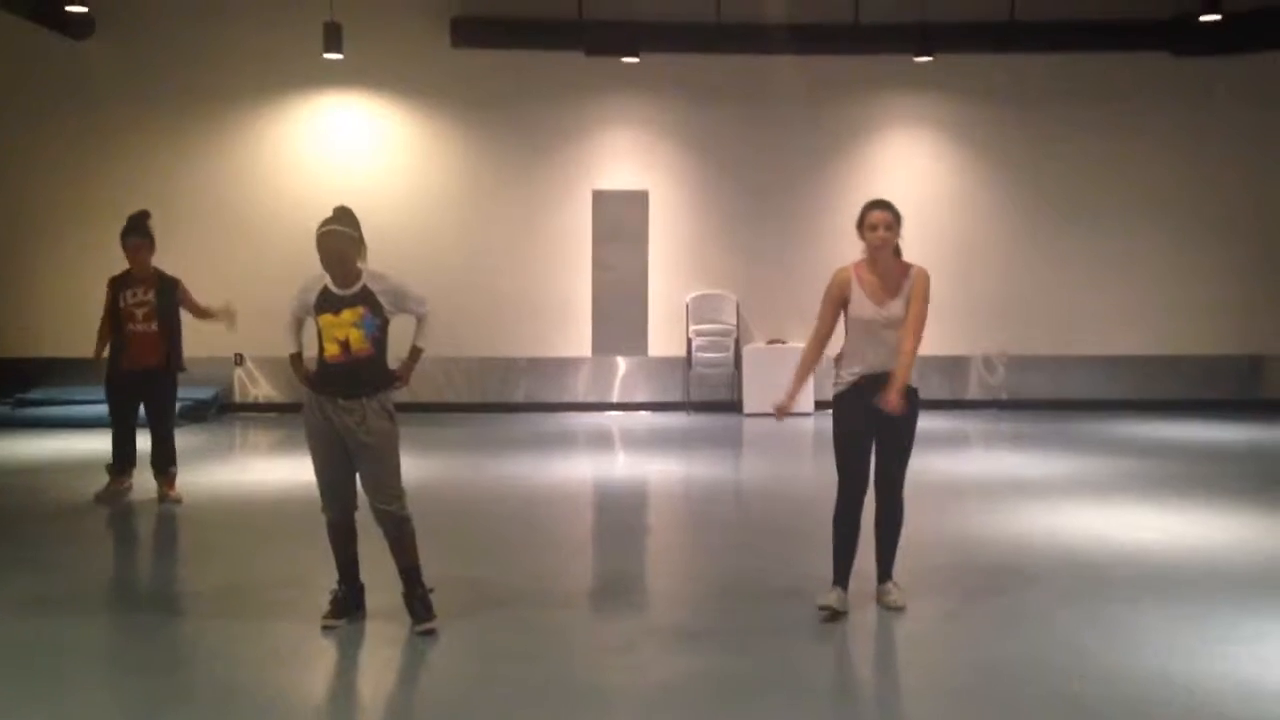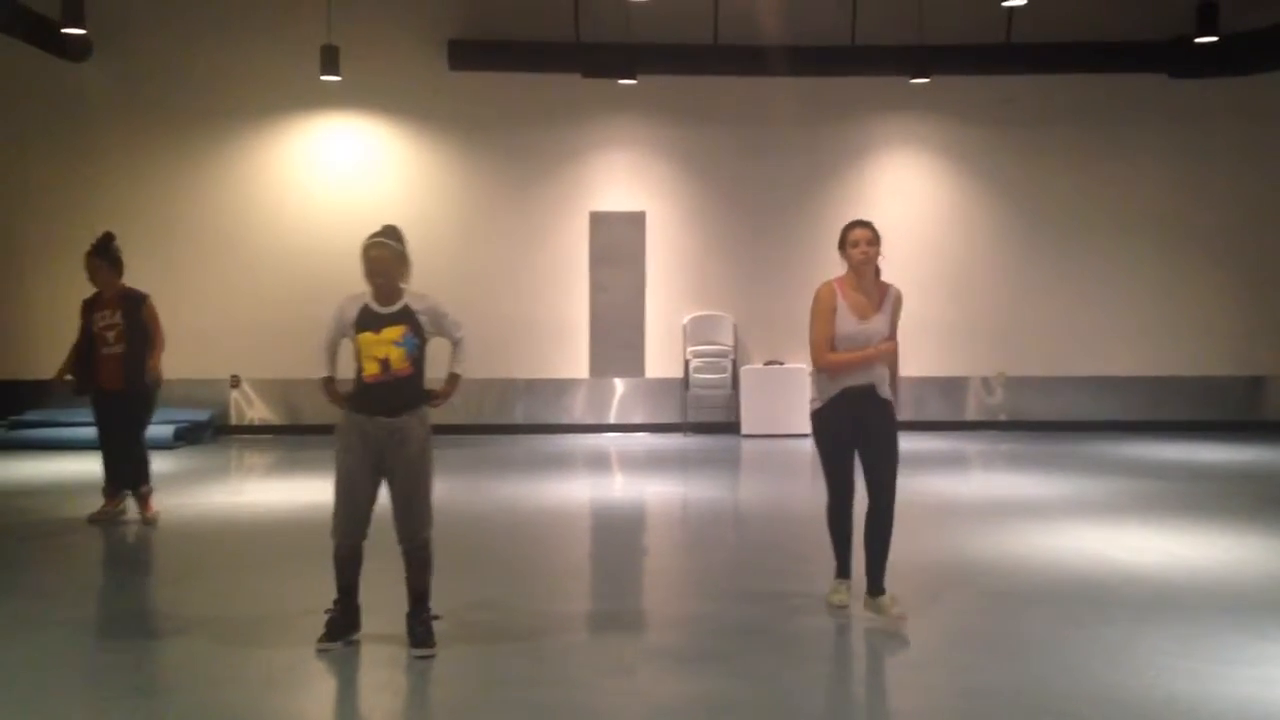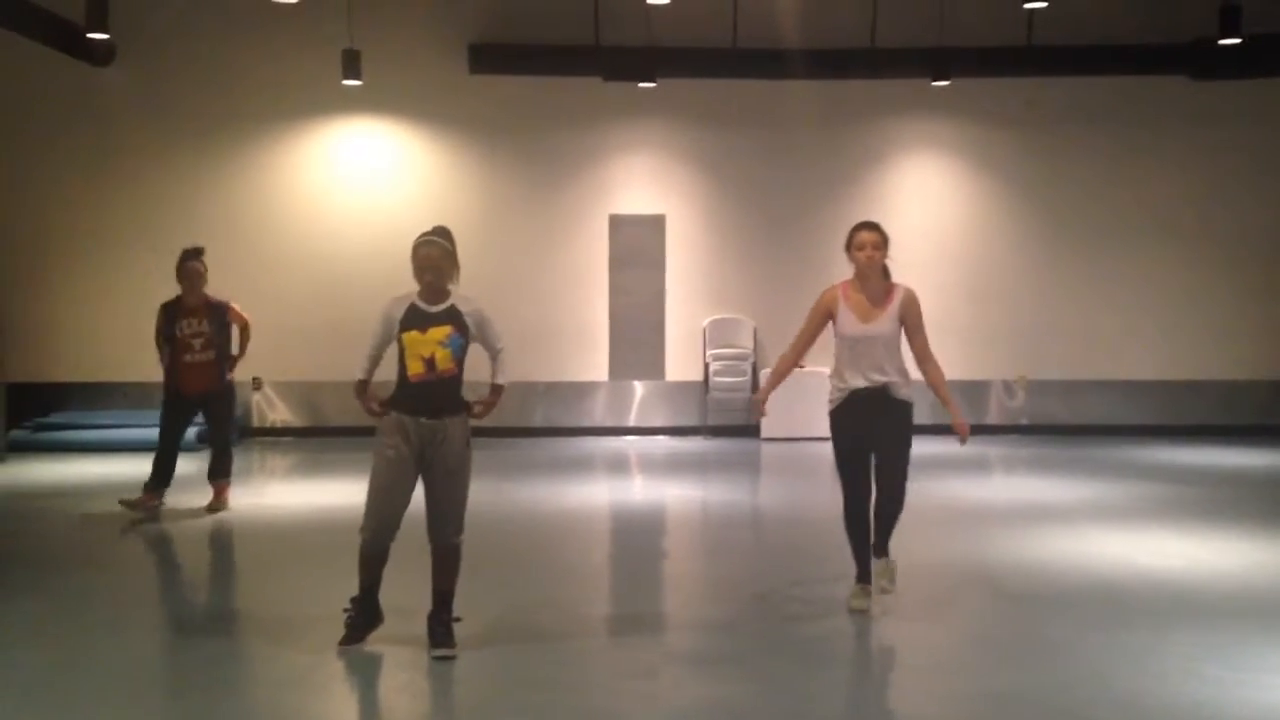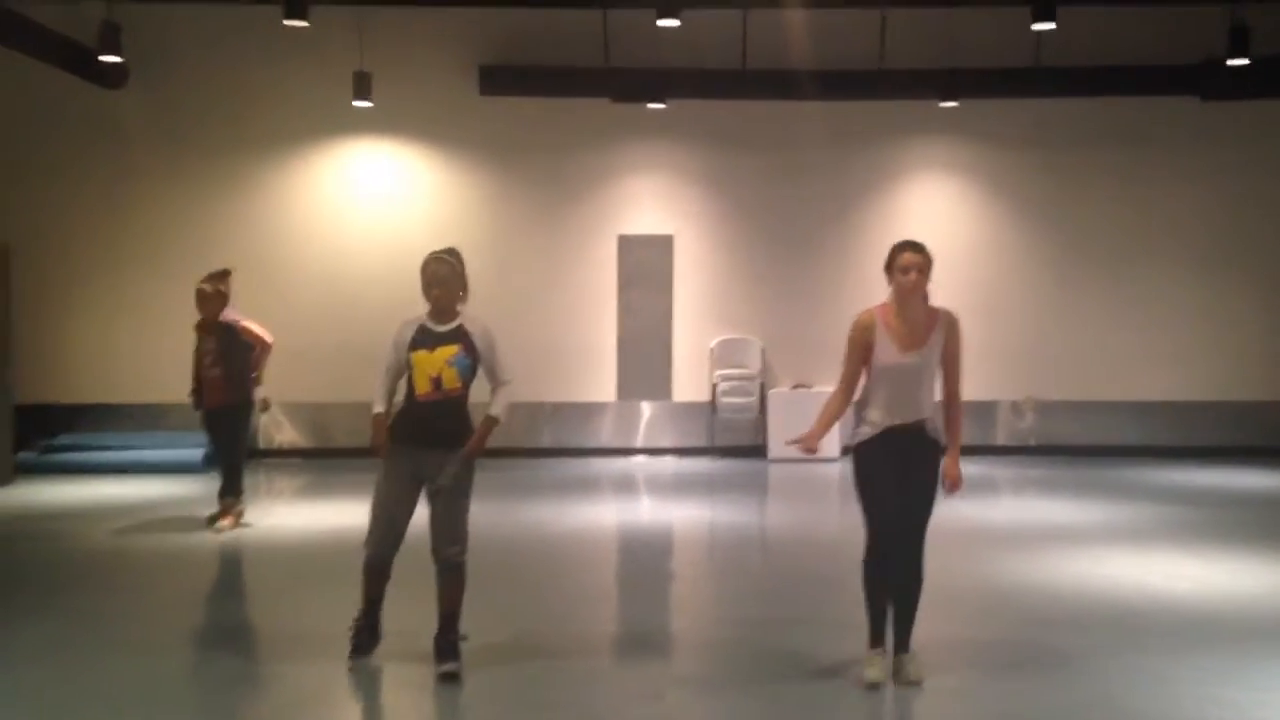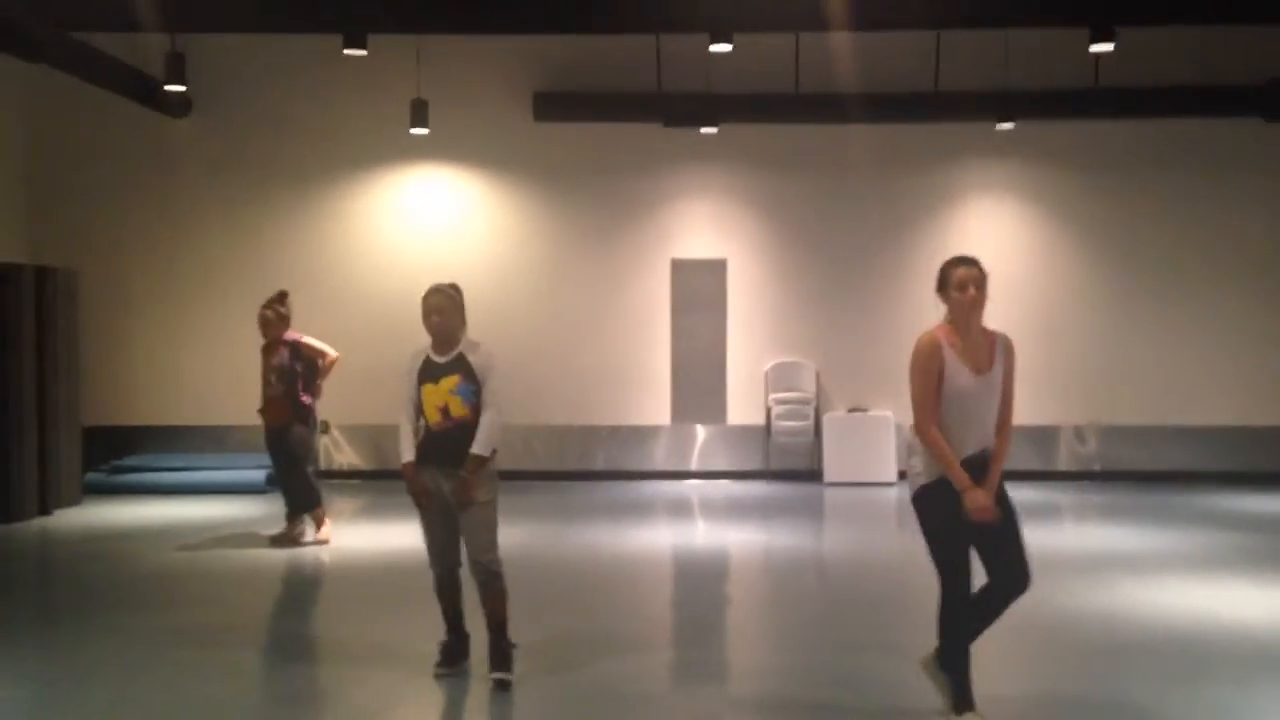
dt=0.7s
person 1, frame 1
left shoulder: (384, 288)
right shoulder: (311, 291)
left elbow: (422, 312)
right elbow: (294, 322)
left wrist: (410, 361)
right wrist: (297, 363)
left hip: (372, 407)
right hip: (323, 408)
left knee: (388, 503)
right knee: (336, 506)
left ankle: (416, 592)
right ankle: (349, 592)
person 1, frame 2
left shoulder: (424, 309)
right shoulder: (350, 310)
left elbow: (458, 337)
right elbow: (330, 344)
left wrist: (451, 383)
right wrist: (329, 384)
left hip: (408, 426)
right hip: (359, 426)
left knee: (414, 528)
right knee: (348, 526)
left ankle: (420, 619)
right ankle: (345, 612)
person 1, frame 3
left shoulder: (469, 312)
right shoulder: (397, 309)
left elbow: (497, 352)
right elbow: (374, 352)
left wrist: (494, 392)
right wrist: (363, 388)
left hip: (450, 427)
right hip: (400, 425)
left knee: (446, 530)
right knee: (378, 522)
left ankle: (441, 621)
right ankle: (365, 608)
person 1, frame 4
left shoulder: (477, 333)
right shoulder: (408, 330)
left elbow: (501, 384)
right elbow: (388, 379)
left wrist: (487, 426)
right wrist: (379, 419)
left hip: (453, 452)
right hip: (404, 448)
left knee: (450, 548)
right knee: (380, 539)
left ankle: (448, 641)
right ankle: (368, 623)
person 1, frame 5
left shoulder: (478, 356)
right shoulder: (418, 363)
left elbow: (491, 414)
right elbow: (409, 419)
left wrist: (471, 471)
right wrist: (410, 469)
left hip: (473, 470)
right hip: (430, 471)
left knee: (484, 558)
right knee: (443, 563)
left ankle: (499, 648)
right ankle: (456, 642)
person 2, frame 1
left shoulder: (916, 277)
right shoulder: (842, 278)
left elbow: (912, 339)
right elbow: (819, 339)
left wrist: (898, 388)
right wrist: (792, 393)
left hip: (899, 391)
right hip: (854, 391)
left knee: (890, 489)
right knee: (851, 489)
left ankle: (886, 578)
right ankle: (839, 584)
person 2, frame 2
left shoulder: (892, 296)
right shoulder: (828, 294)
right elbow: (821, 359)
left wrist: (893, 384)
right wrist: (873, 354)
left hip: (876, 403)
right hip: (833, 405)
left knee: (883, 496)
right knee: (840, 496)
left ankle: (877, 590)
right ankle: (842, 577)
person 2, frame 3
left shoulder: (904, 298)
right shoulder: (833, 298)
left elbow: (925, 358)
right elbow: (799, 347)
left wrist: (953, 410)
right wrist: (766, 389)
left hip: (892, 404)
right hip: (848, 406)
left knee: (892, 491)
right knee: (856, 498)
left ankle: (882, 554)
right ankle: (863, 579)
person 2, frame 4
left shoulder: (946, 324)
right shoulder: (868, 323)
left elbow: (951, 395)
right elbow: (845, 390)
left wrist: (953, 454)
right wrist: (816, 432)
left hip: (923, 442)
right hip: (875, 440)
left knee: (911, 546)
right knee: (882, 537)
left ankle: (903, 648)
right ankle: (876, 647)
person 2, frame 5
left shoulder: (1002, 346)
right shoulder: (931, 345)
left elbow: (1003, 424)
right elbow: (925, 428)
left wrist: (990, 483)
right wrist: (965, 487)
left hip: (983, 474)
right hip: (939, 482)
left knee: (1013, 579)
right knee: (956, 589)
left ankle: (943, 659)
person 3, frame 1
left shoulder: (169, 285)
right shoulder: (115, 284)
left elbow: (196, 310)
right elbow: (107, 321)
left wrist: (219, 314)
right wrist: (98, 352)
left hip: (159, 370)
right hip: (123, 370)
left knee: (162, 426)
right knee: (121, 425)
left ankle: (166, 481)
right ankle: (119, 478)
person 3, frame 2
left shoulder: (139, 301)
right shoulder: (90, 306)
left elbow: (157, 336)
right elbow: (83, 342)
left wrist: (154, 362)
right wrist: (65, 369)
left hip: (136, 386)
right hip: (104, 388)
left knee: (132, 440)
right knee: (110, 443)
left ankle: (144, 498)
right ankle: (115, 498)
person 3, frame 3
left shoulder: (220, 308)
right shoulder: (168, 310)
left elbow: (245, 325)
right elbow: (160, 337)
left wrist: (237, 357)
right wrist: (168, 362)
left hip: (217, 386)
right hip: (180, 387)
left knee: (220, 438)
right knee: (168, 440)
left ankle: (221, 490)
right ankle: (153, 495)
person 3, frame 4
left shoulder: (233, 325)
right shoulder: (202, 328)
left elbow: (266, 342)
left wrist: (254, 375)
right wrist: (198, 392)
left hip: (235, 401)
right hip: (211, 403)
left knee: (232, 455)
right knee: (222, 455)
left ankle: (230, 506)
right ankle: (232, 503)
person 3, frame 5
left shoulder: (297, 343)
right shoulder: (267, 349)
left elbow: (332, 355)
left wrist: (316, 385)
right wrist: (265, 411)
left hip: (299, 418)
right hip: (274, 422)
left knee: (301, 467)
right knee: (284, 475)
left ankle: (321, 519)
right ankle: (295, 524)
